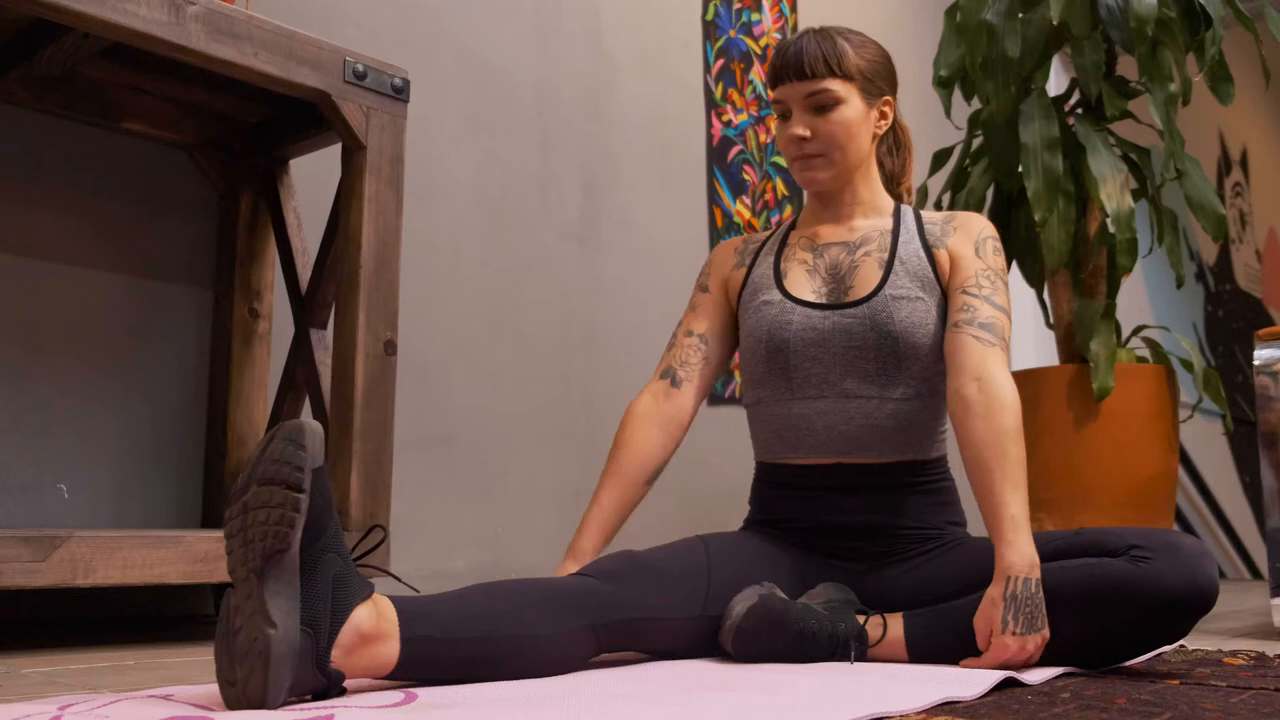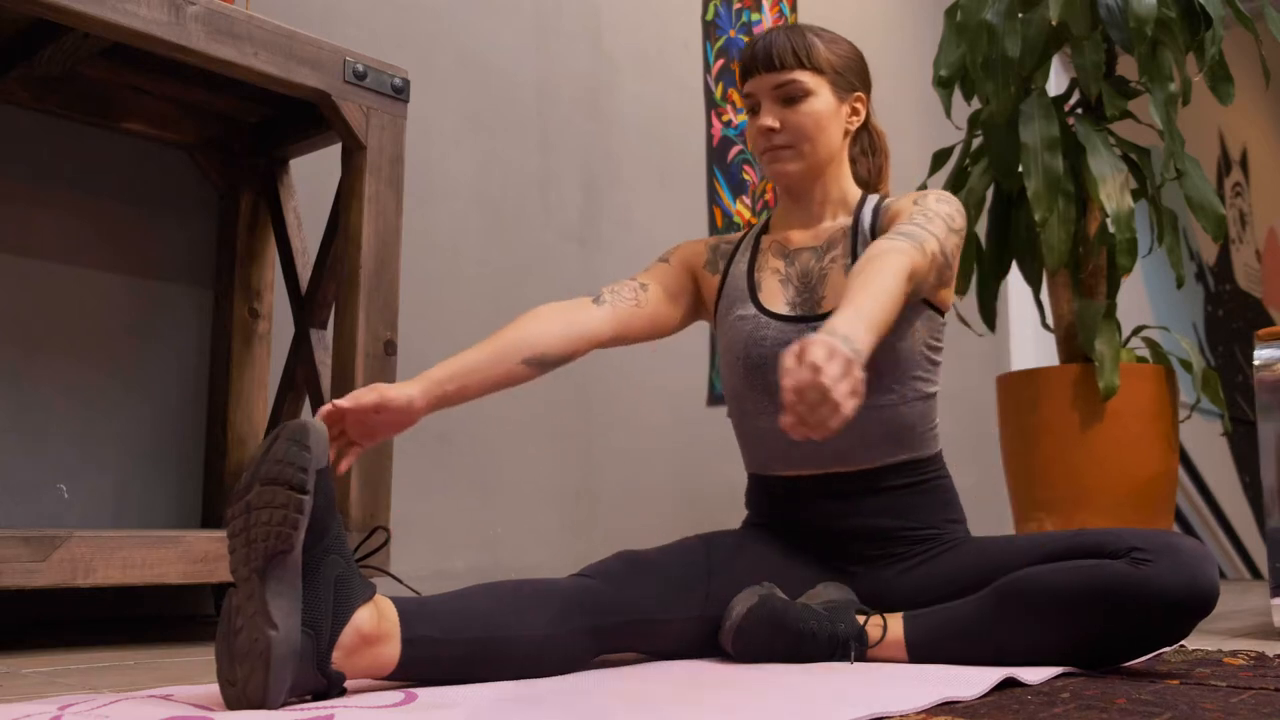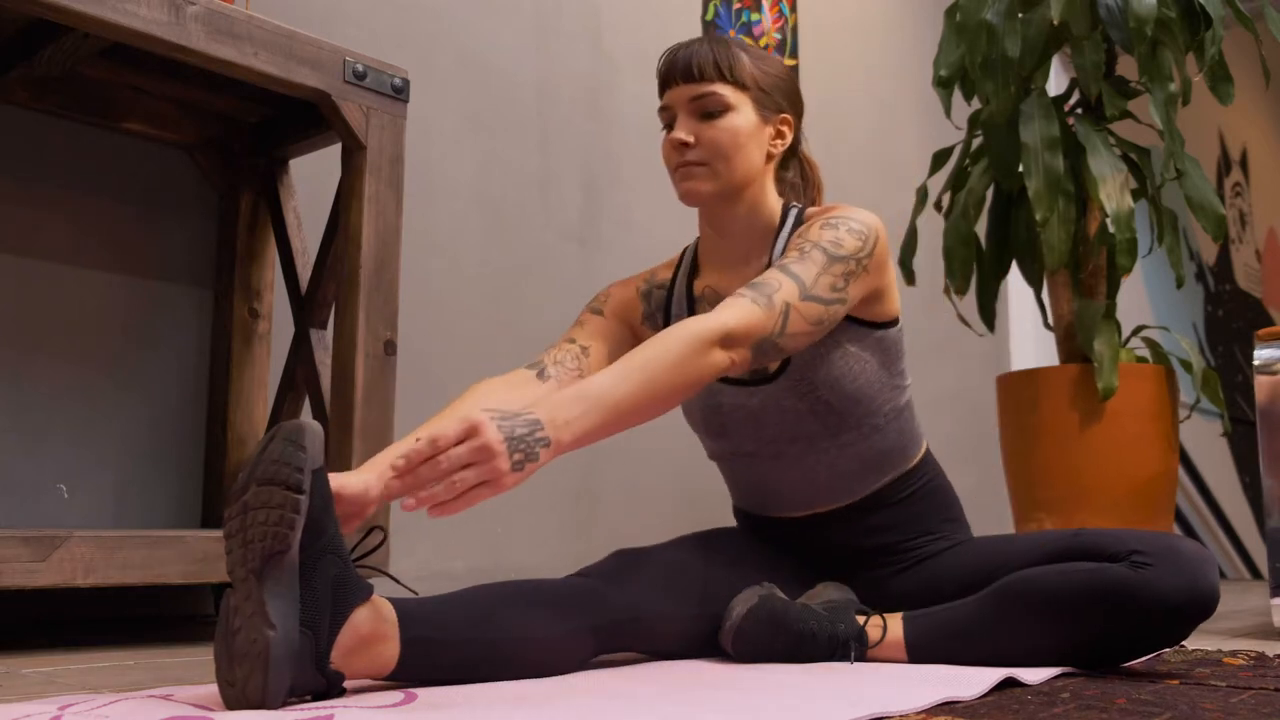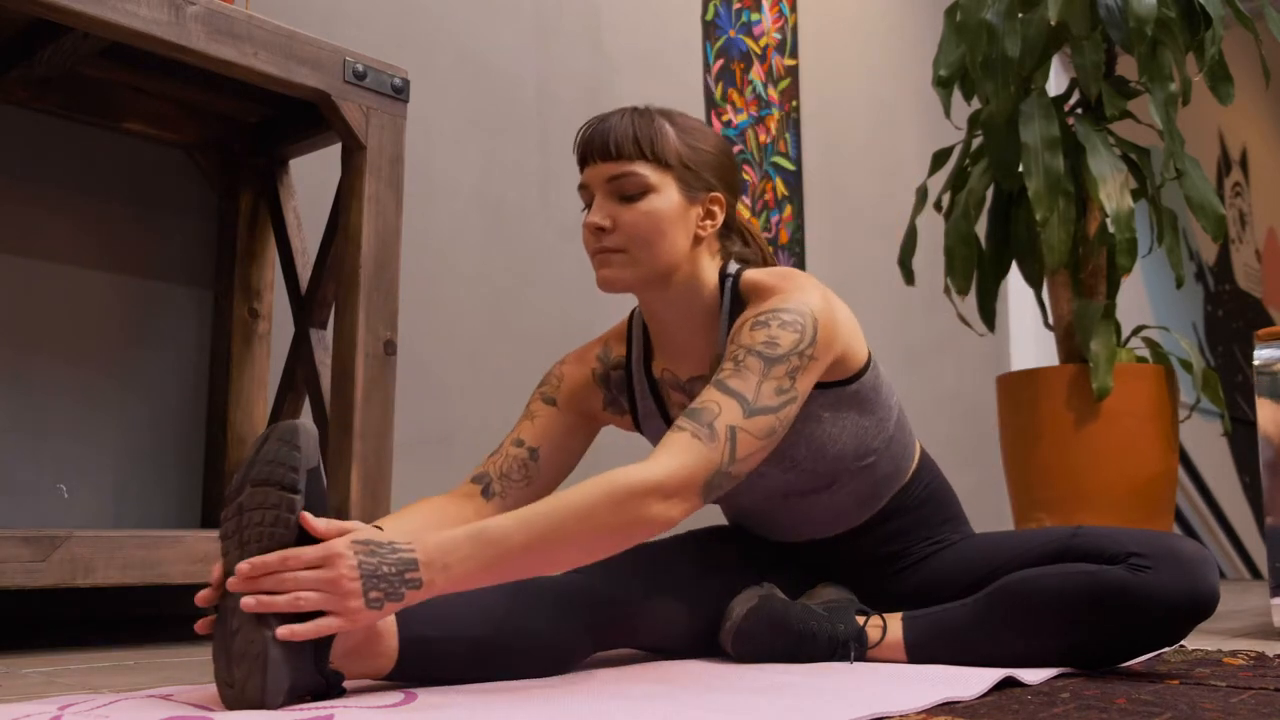
dt=0.7s
person 1, frame 1
left shoulder: (956, 240)
right shoulder: (738, 263)
left elbow: (983, 383)
right elbow: (665, 398)
left wrist: (1018, 563)
right wrist: (580, 549)
left hip: (918, 546)
right hip: (781, 544)
left knee: (1182, 573)
right knee: (609, 595)
right ankle: (349, 627)
person 1, frame 2
left shoulder: (924, 217)
right shoulder: (711, 263)
left elbow: (891, 271)
right elbow: (578, 321)
left wrist: (845, 341)
right wrist: (418, 394)
left hip: (918, 547)
right hip: (777, 549)
left knee: (1181, 575)
right knee: (615, 592)
left ankle: (861, 638)
right ankle: (349, 628)
person 1, frame 3
left shoulder: (848, 237)
right shoulder: (642, 298)
left elbow: (724, 340)
right elbow: (527, 380)
left wrist: (539, 434)
right wrist: (374, 476)
left hip: (913, 554)
right hip: (775, 560)
left knee: (1180, 578)
right knee: (612, 593)
person 1, frame 4
left shoulder: (793, 310)
right shoulder: (598, 372)
left elbow: (664, 489)
right elbow: (480, 499)
left wrist: (416, 567)
right wrist: (358, 545)
left hip: (915, 561)
right hip: (778, 573)
left knee: (1180, 577)
right knee: (609, 586)
